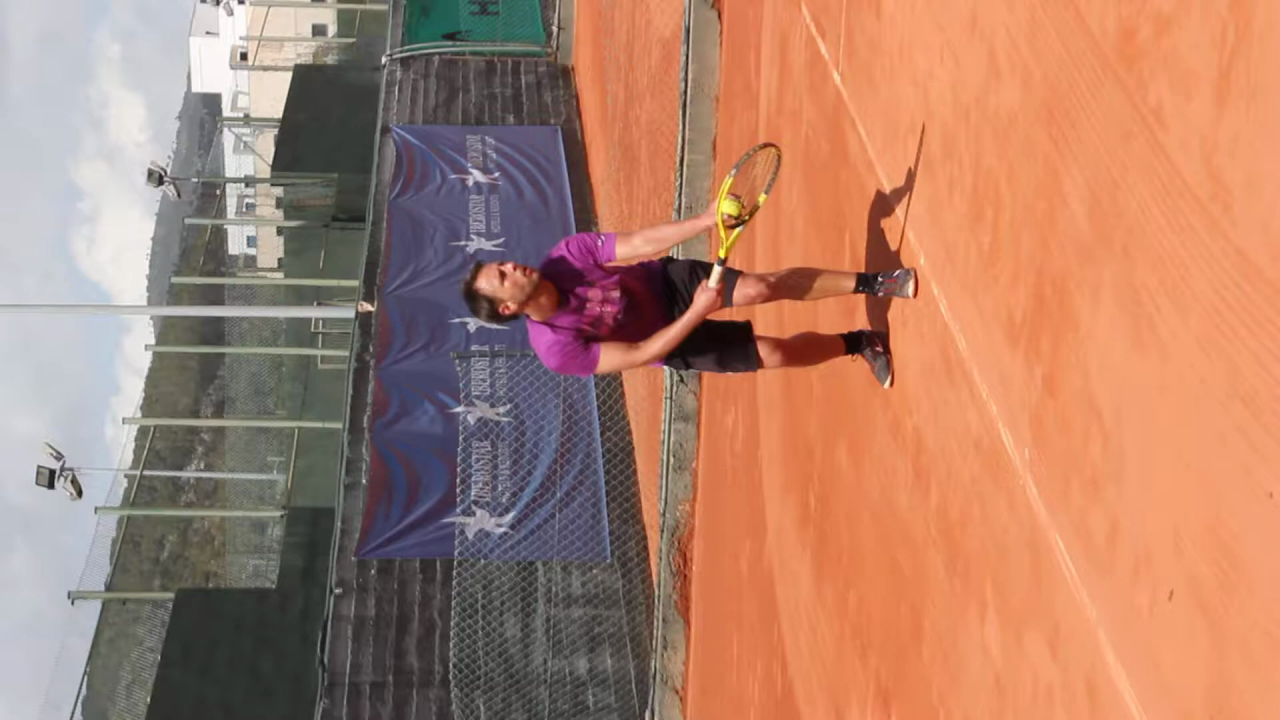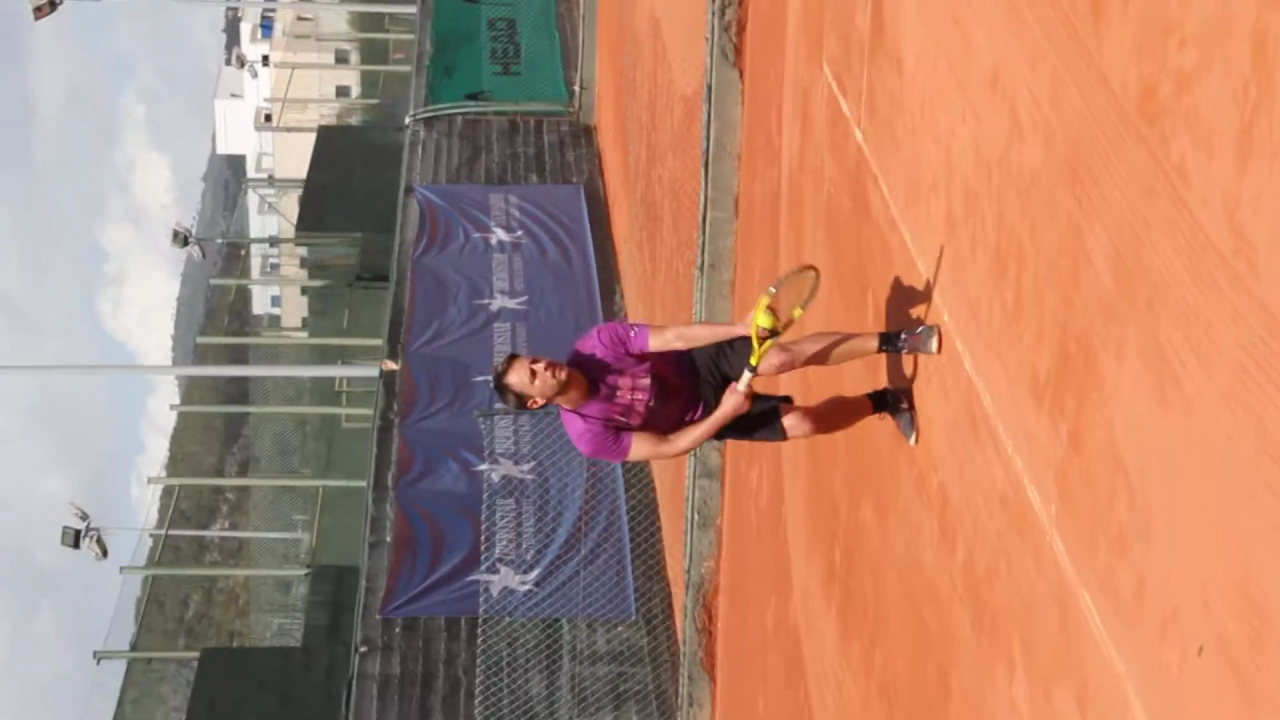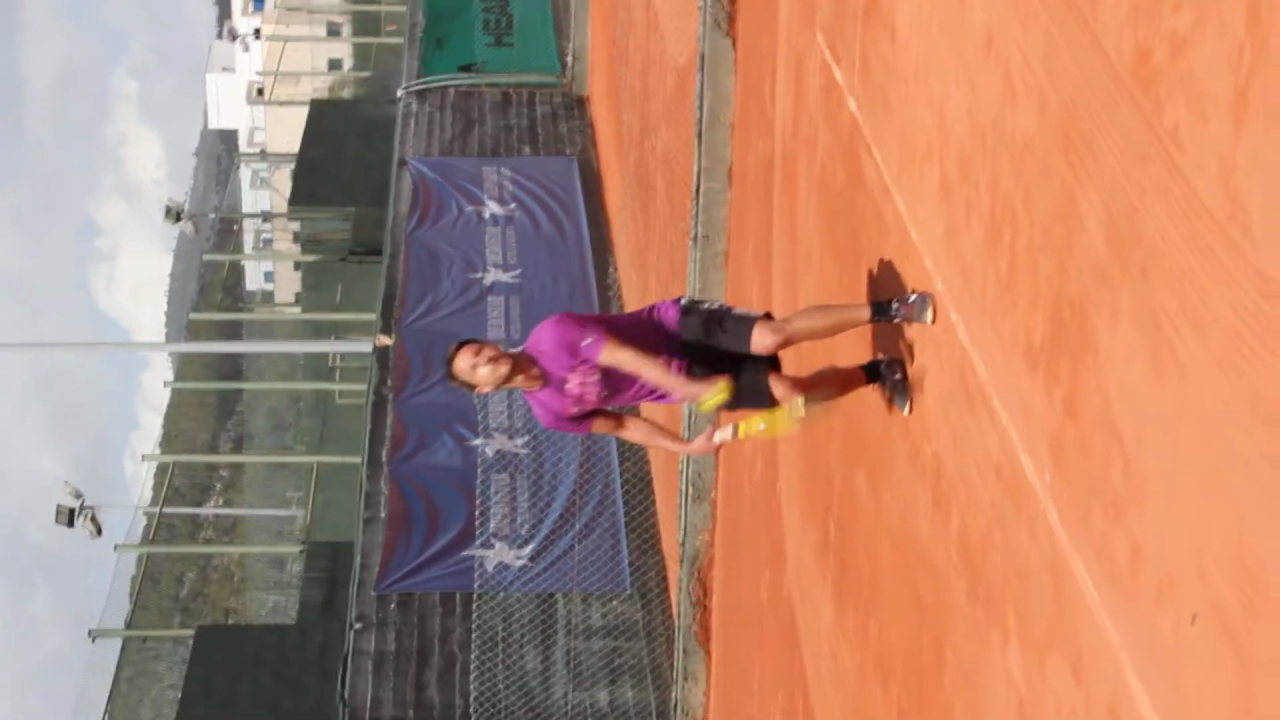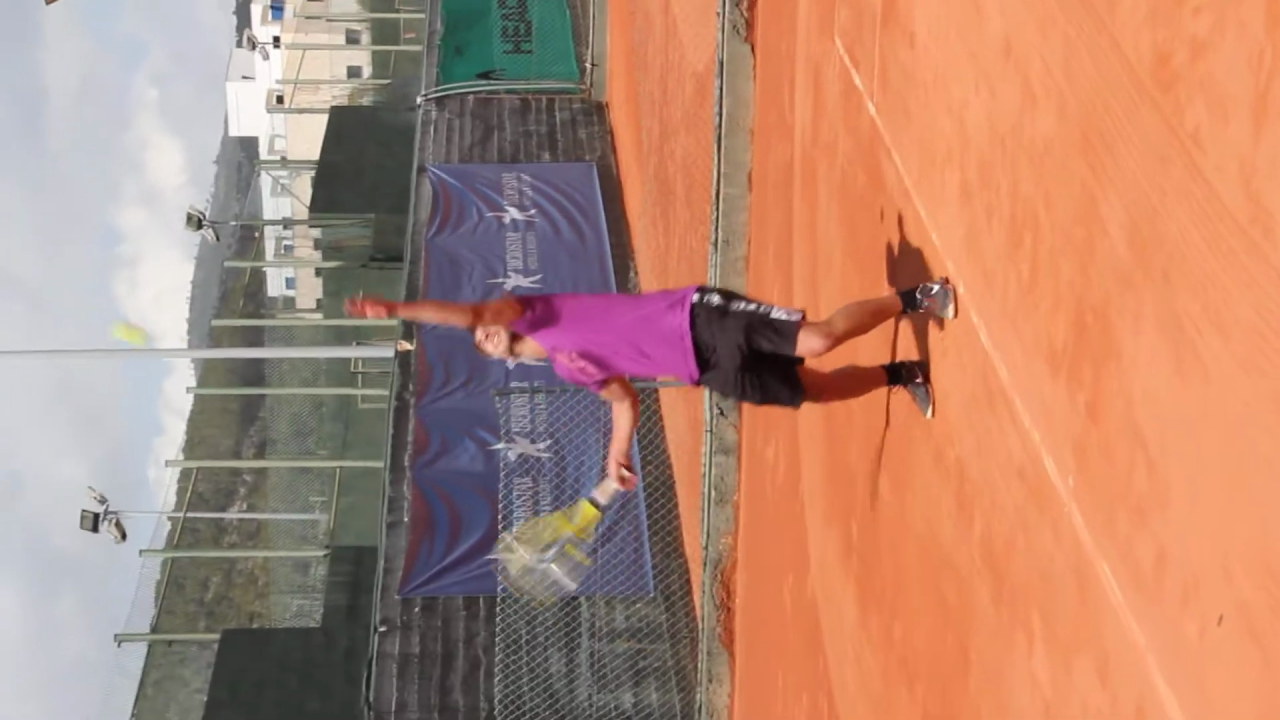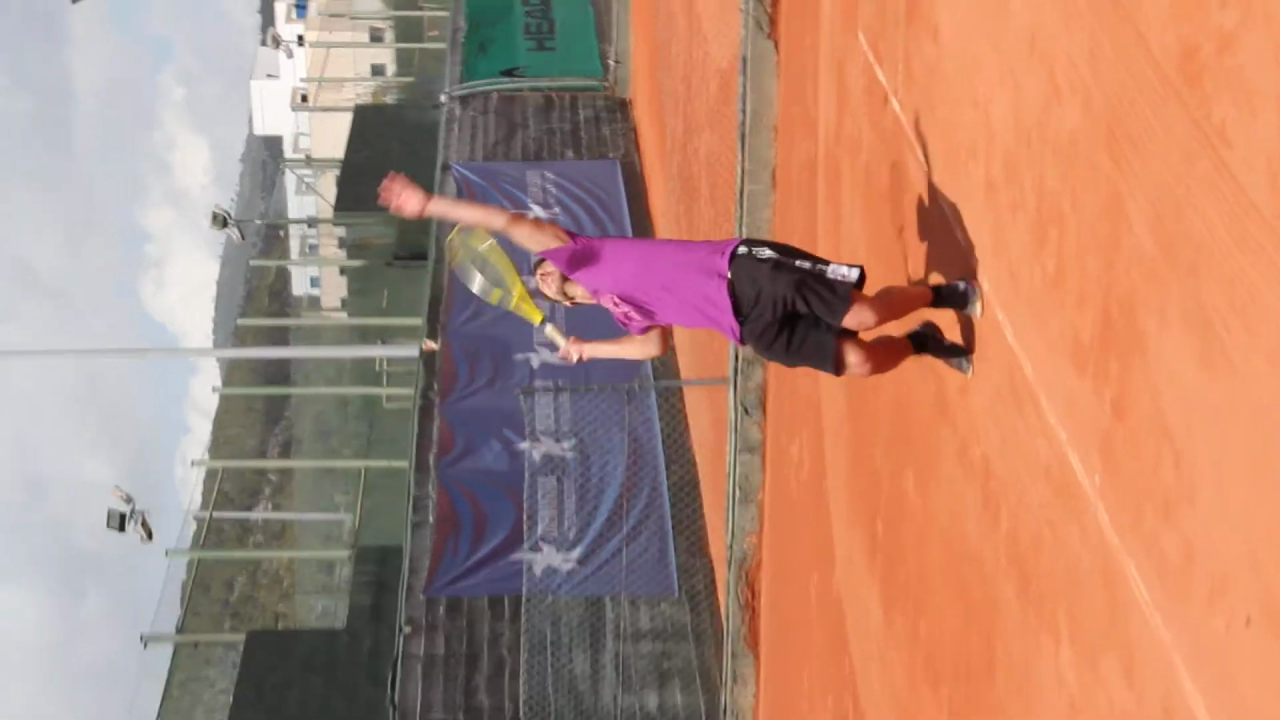
dt=0.4s
person 1, frame 1
left shoulder: (567, 256)
right shoulder: (555, 349)
left elbow: (643, 242)
right elbow: (639, 355)
left wrist: (711, 217)
right wrist: (696, 314)
left hip: (670, 282)
right hip: (673, 346)
left knee: (755, 288)
right knee: (773, 354)
left ankle: (873, 282)
right ankle: (859, 343)
person 1, frame 2
left shoulder: (598, 343)
right shoulder: (588, 436)
left elbow: (674, 336)
right elbow: (668, 447)
left wrist: (744, 324)
right wrist: (722, 414)
left hip: (701, 358)
right hip: (706, 415)
left knee: (780, 357)
right knee: (803, 422)
left ankle: (896, 340)
right ankle: (886, 401)
person 1, frame 3
left shoulder: (553, 333)
right shoulder: (548, 412)
left elbow: (624, 354)
right elbow: (620, 422)
left wrist: (695, 385)
right wrist: (682, 445)
left hip: (682, 328)
right hip: (684, 378)
left knee: (773, 335)
right knee: (791, 392)
left ankle: (888, 308)
right ankle: (878, 372)
person 1, frame 4
left shoulder: (535, 315)
right shoulder: (571, 370)
left elbow: (476, 312)
right elbow: (627, 403)
left wrist: (399, 310)
right wrist: (616, 460)
left hip: (699, 318)
right hip: (714, 371)
left knee: (816, 337)
right knee: (815, 390)
left ankle: (914, 298)
right ankle: (898, 374)
person 1, frame 5
left shoulder: (583, 255)
right shoulder: (620, 308)
left elbow: (517, 224)
right elbow: (655, 342)
left wrist: (433, 204)
right wrist: (582, 350)
left hip: (741, 269)
right hip: (749, 326)
left knee: (866, 314)
right knee: (861, 362)
left ankle: (947, 292)
right ankle: (927, 340)
